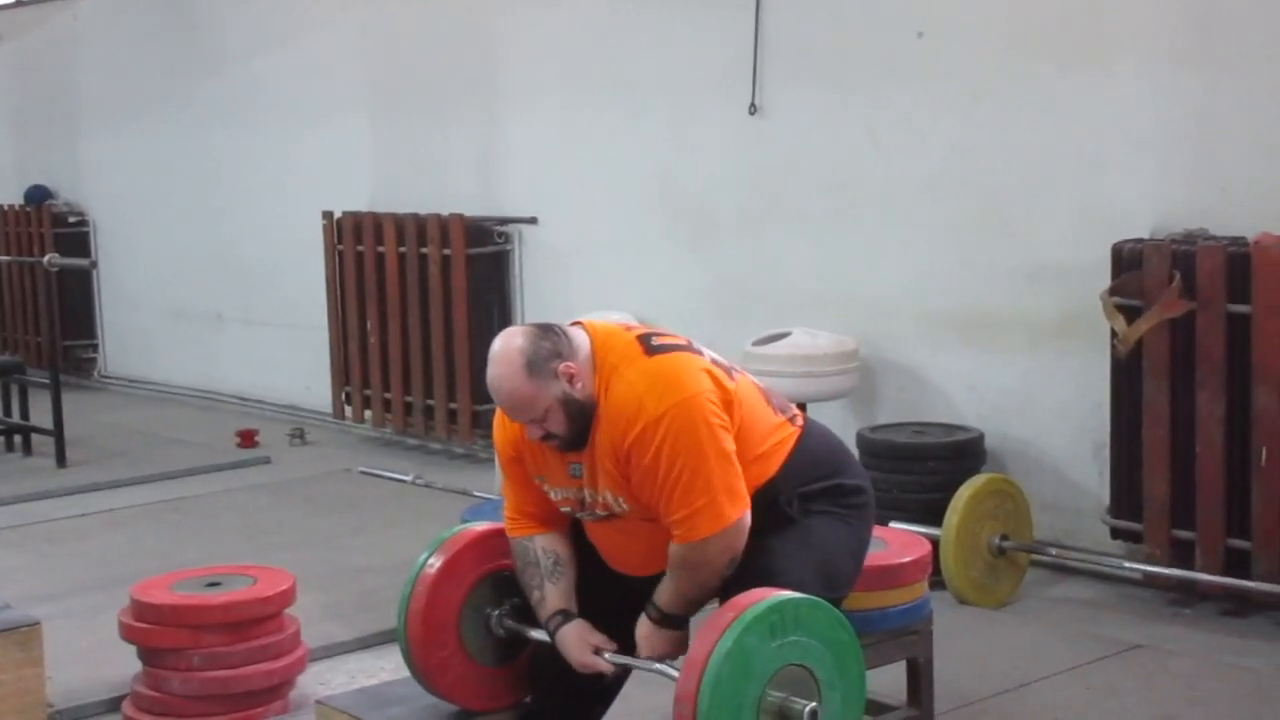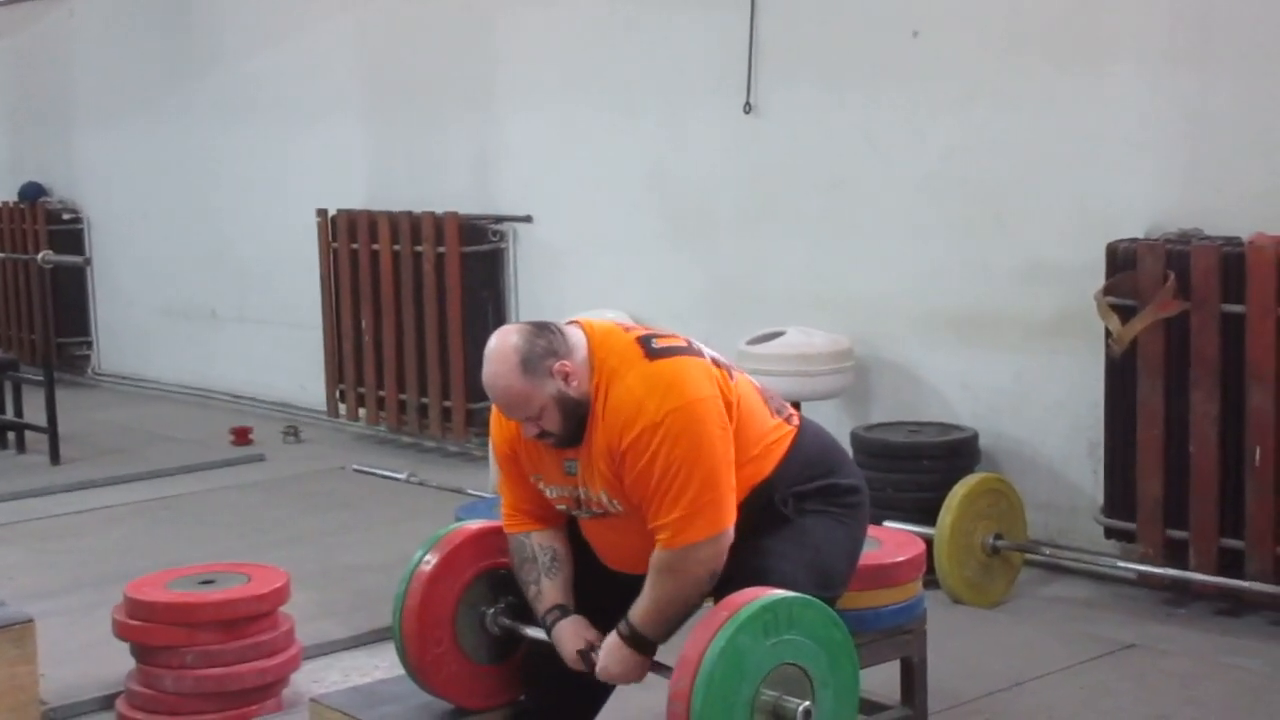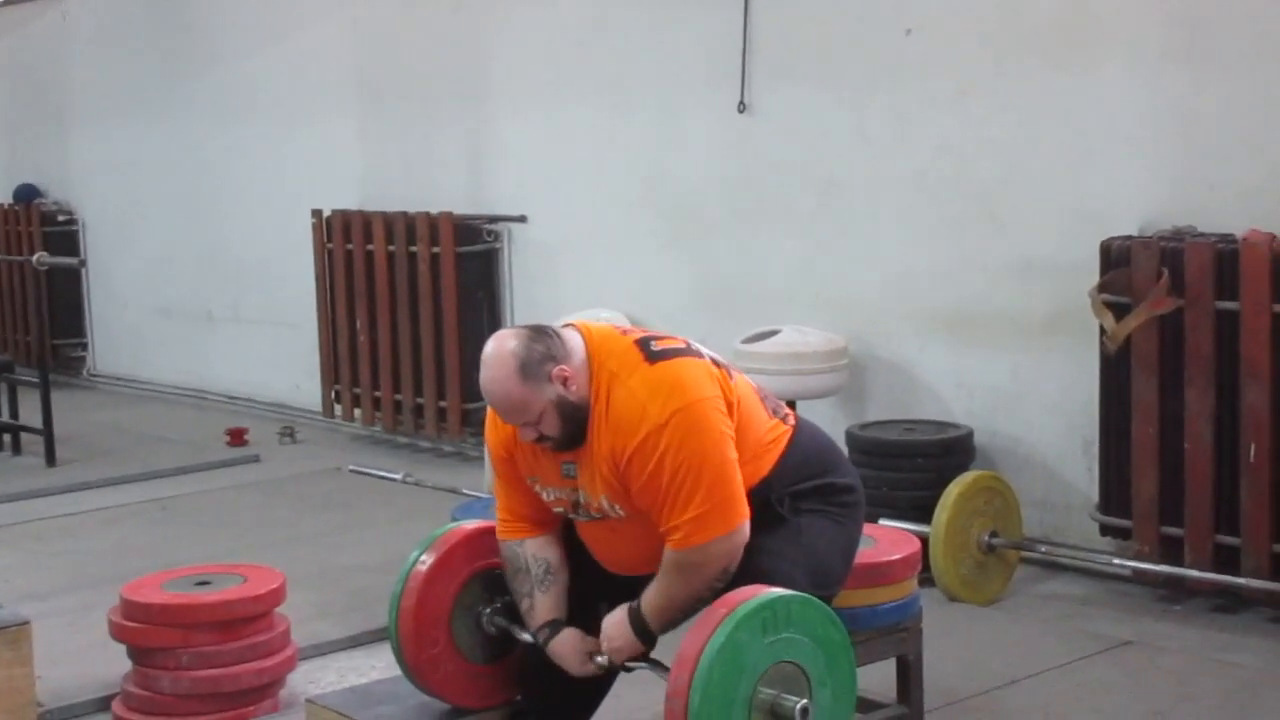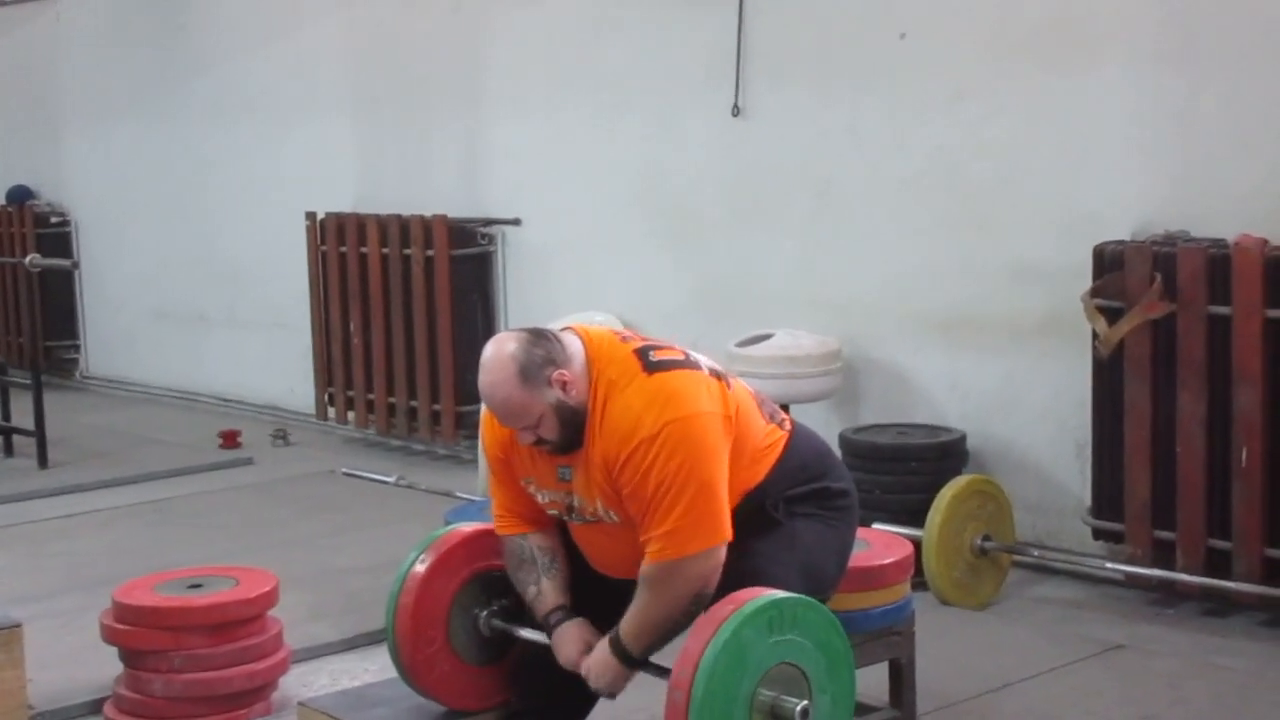
dt=0.4s
person 1, frame 1
left shoulder: (660, 391)
right shoulder: (525, 404)
left elbow: (717, 535)
right elbow: (534, 523)
left wrist: (664, 618)
right wrist: (561, 621)
person 1, frame 2
left shoulder: (658, 392)
right shoulder: (520, 403)
left elbow: (697, 548)
right elbow: (532, 519)
left wrist: (634, 639)
right wrist: (557, 616)
right knee: (566, 636)
person 1, frame 3
left shoulder: (660, 395)
right shoulder: (517, 404)
left elbow: (713, 546)
right elbow: (526, 527)
left wrist: (641, 622)
right wrist: (550, 629)
right knee: (557, 627)
person 1, frame 4
left shoulder: (658, 404)
right shoulder: (514, 406)
left elbow: (684, 570)
right elbow: (523, 522)
left wrist: (622, 654)
right wrist: (559, 617)
right knee: (555, 637)
